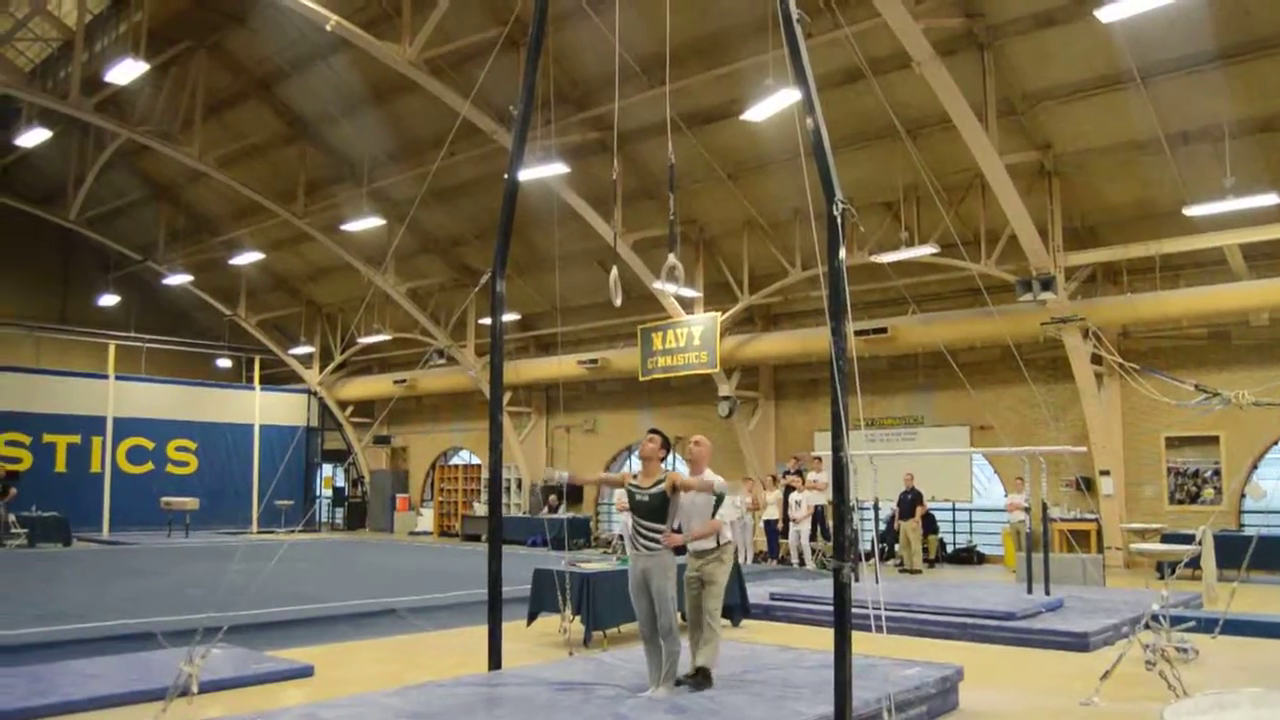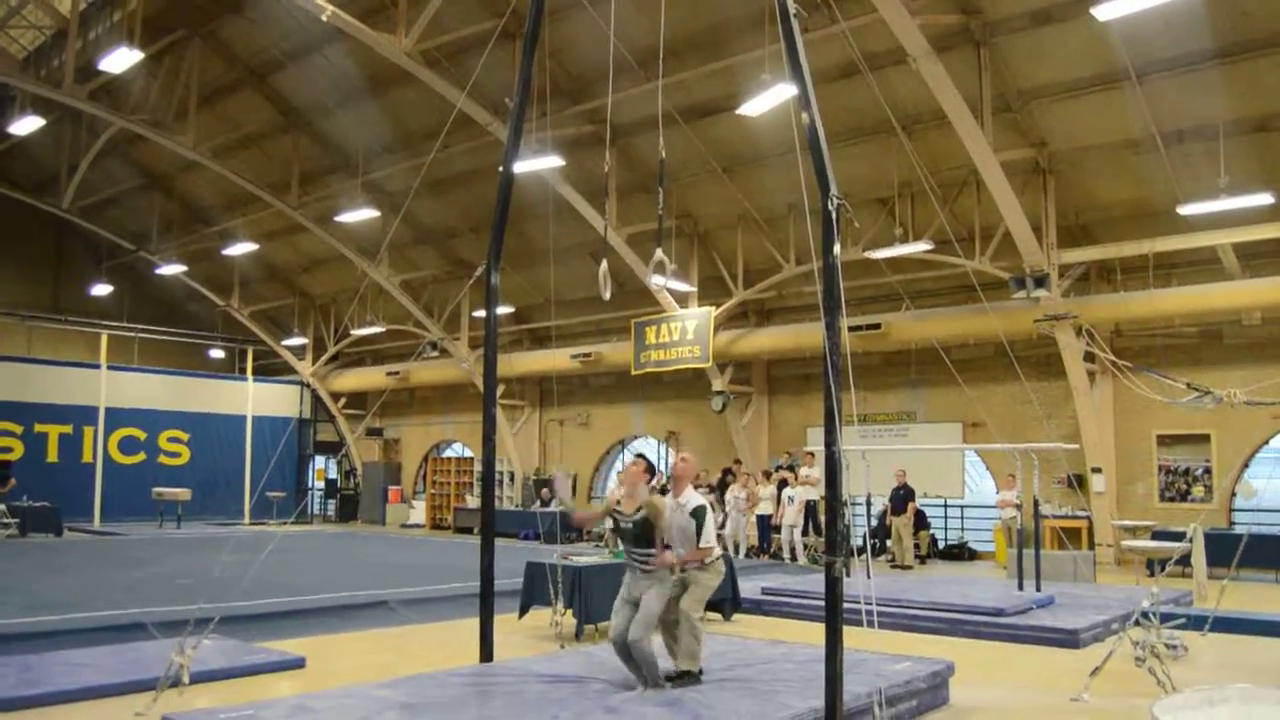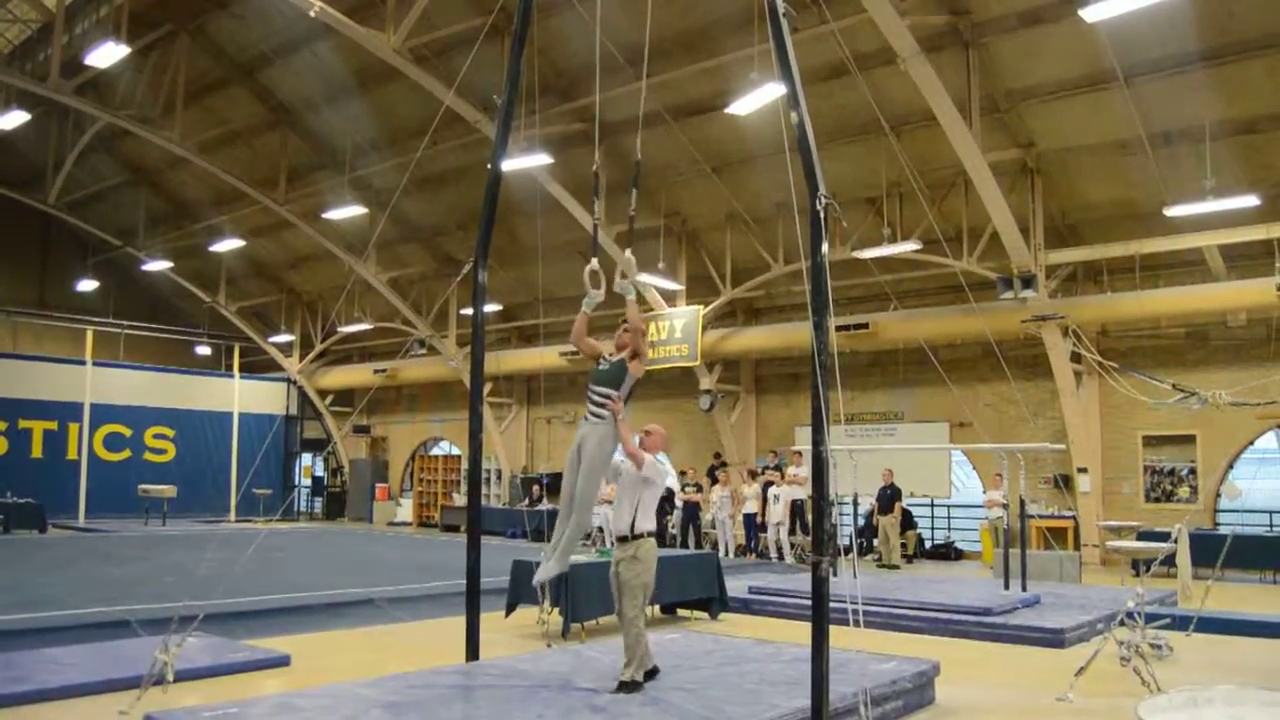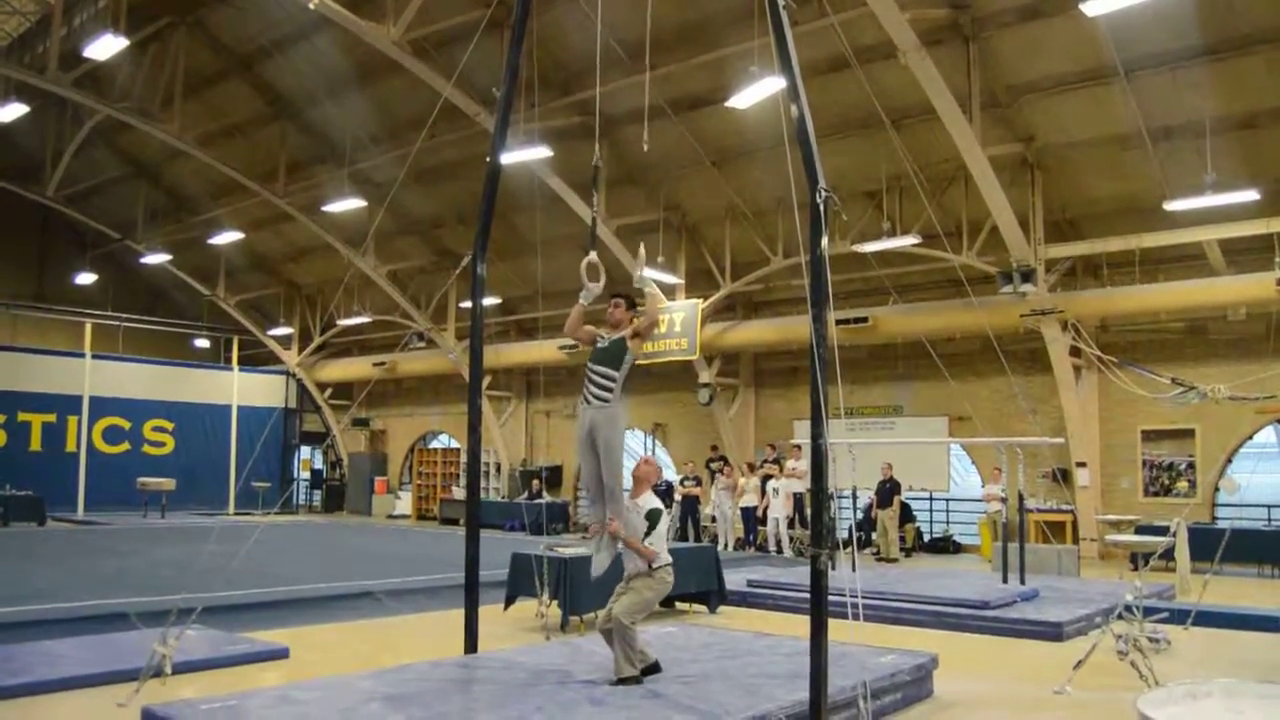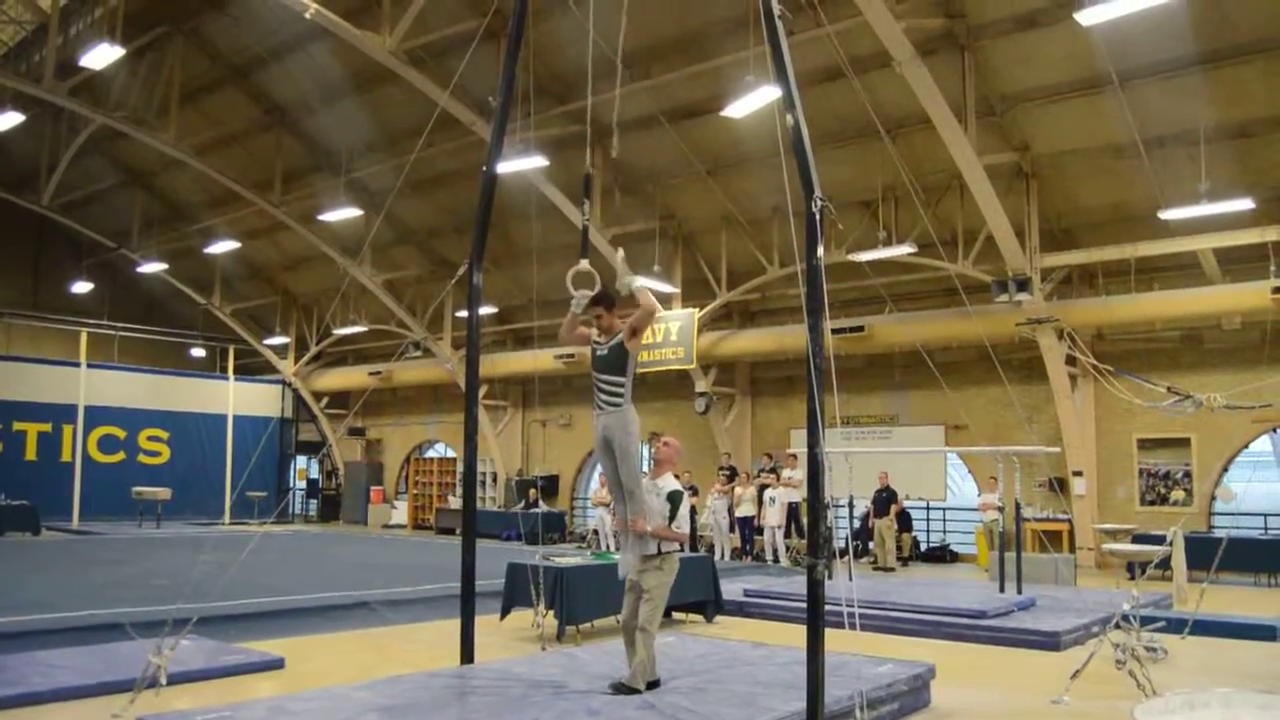
dt=1s
person 1, frame 1
left shoulder: (670, 480)
right shoulder: (629, 479)
left elbow: (695, 483)
right elbow: (593, 478)
left wrist: (718, 486)
right wrist: (561, 476)
left hip: (659, 560)
right hip: (636, 560)
left knee: (666, 625)
right knee: (645, 627)
left ankle: (666, 684)
right ankle: (653, 682)
person 1, frame 2
left shoulder: (652, 505)
right shoulder: (614, 503)
left elbow: (662, 512)
right elbow: (584, 521)
left wrist: (644, 498)
left hip: (656, 584)
right hip: (631, 582)
left knee: (637, 639)
right knee: (617, 636)
left ankle: (655, 683)
right ankle: (645, 681)
person 1, frame 3
left shoulder: (636, 356)
right shoulder: (602, 354)
left elbow: (639, 327)
right elbow: (576, 338)
left wrist: (629, 293)
right wrist: (588, 305)
left hip: (603, 431)
right hip: (583, 429)
left knee: (583, 499)
right knee: (567, 498)
left ankle: (560, 558)
right ankle: (551, 555)
person 1, frame 4
left shoulder: (633, 333)
right shoulder: (597, 334)
left elbow: (653, 318)
right elbow: (570, 332)
left wrist: (647, 286)
right wrist: (585, 299)
left hip: (609, 414)
right hip: (585, 413)
left knee: (611, 481)
right knee: (591, 484)
left ankle: (610, 541)
right ankle: (600, 539)
person 1, frame 5
left shoulder: (631, 331)
right shoulder: (593, 336)
left elbow: (649, 311)
right elbow: (564, 336)
left wrist: (630, 283)
right wrist: (576, 306)
left hip: (622, 418)
right hip: (600, 419)
left knee: (630, 483)
right knee: (615, 487)
left ankle: (635, 543)
right ankle: (625, 542)
person 2, frame 1
left shoulder: (717, 485)
left elbow: (717, 525)
left wrist: (683, 539)
left hip: (717, 554)
right hip: (694, 555)
left knee: (710, 610)
right knee: (693, 613)
left ankle: (704, 670)
right ankle: (697, 668)
person 2, frame 2
left shoulder: (698, 507)
right shoulder: (664, 505)
left elbow: (706, 550)
left wrist: (673, 560)
left hip: (709, 568)
right hip: (685, 568)
left knee: (688, 610)
right knee: (666, 614)
left ankle: (691, 669)
right ankle: (685, 666)
person 2, frame 3
left shoulder: (655, 470)
right shoulder: (626, 469)
left elbow: (630, 448)
left wrist: (620, 417)
left hip: (640, 547)
right hip: (622, 546)
left knee: (632, 613)
right knee: (625, 613)
left ankle: (632, 677)
right ankle: (645, 666)
person 2, frame 4
left shoulder: (654, 510)
right shoulder: (622, 503)
left elbow: (651, 554)
right elbow: (610, 535)
left wrist: (621, 534)
right wrist: (603, 530)
left hip: (656, 576)
right hip: (632, 575)
left knee: (622, 616)
right knee: (605, 623)
left ankle: (629, 673)
right ankle: (646, 663)
person 2, frame 5
left shoulder: (674, 491)
right shoulder: (641, 484)
left elbow: (681, 534)
left wrist: (647, 530)
right wrist: (624, 524)
left hip: (661, 563)
right hip: (638, 560)
left knee: (646, 622)
right knee: (628, 621)
left ankle: (635, 681)
right ankle: (648, 676)
